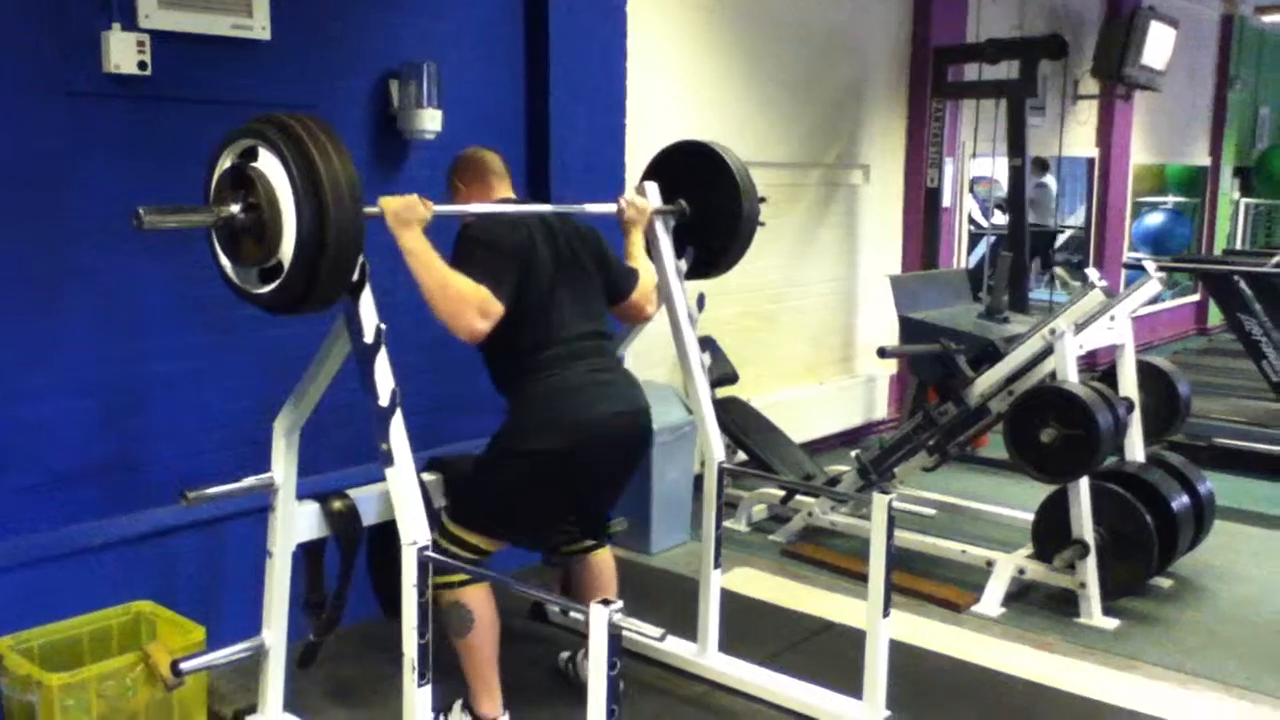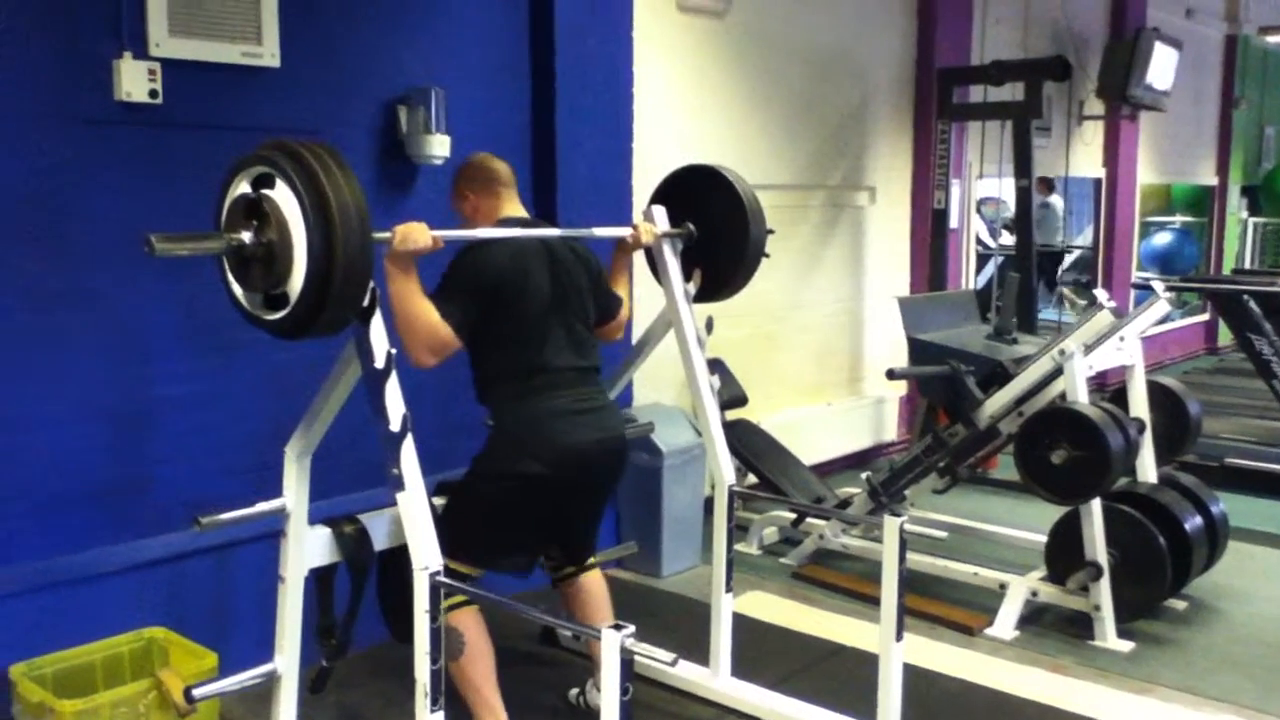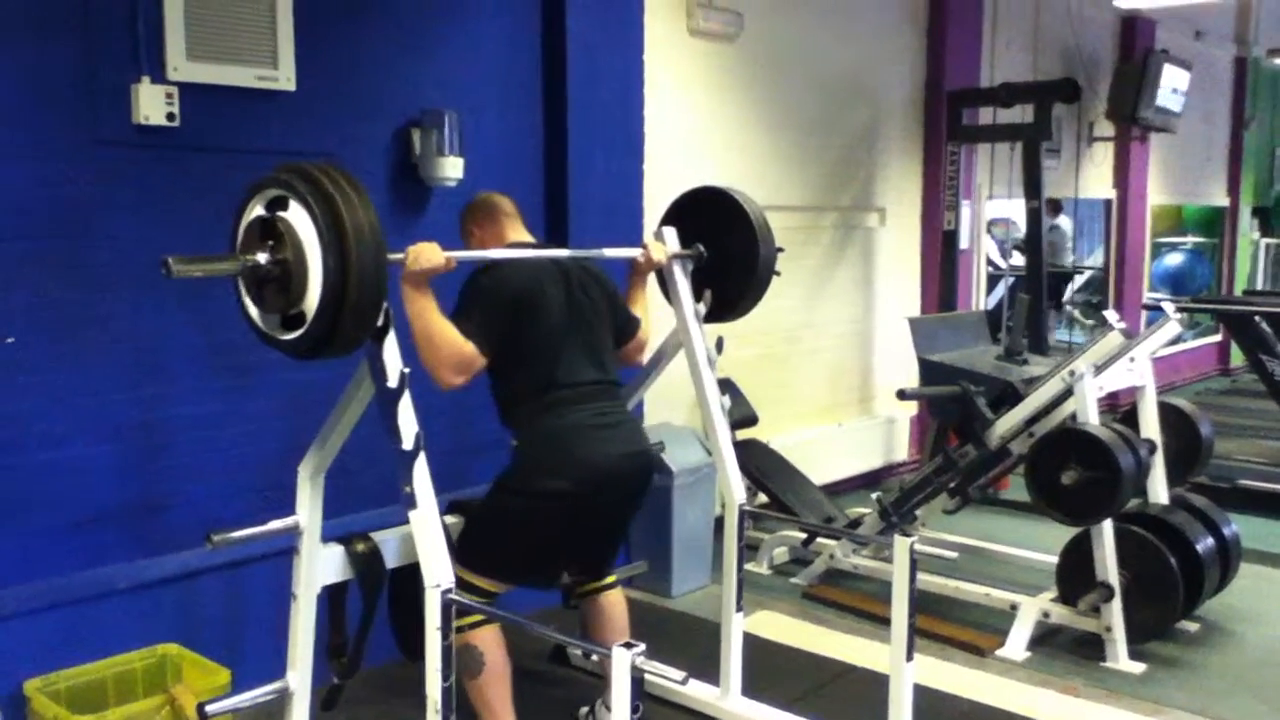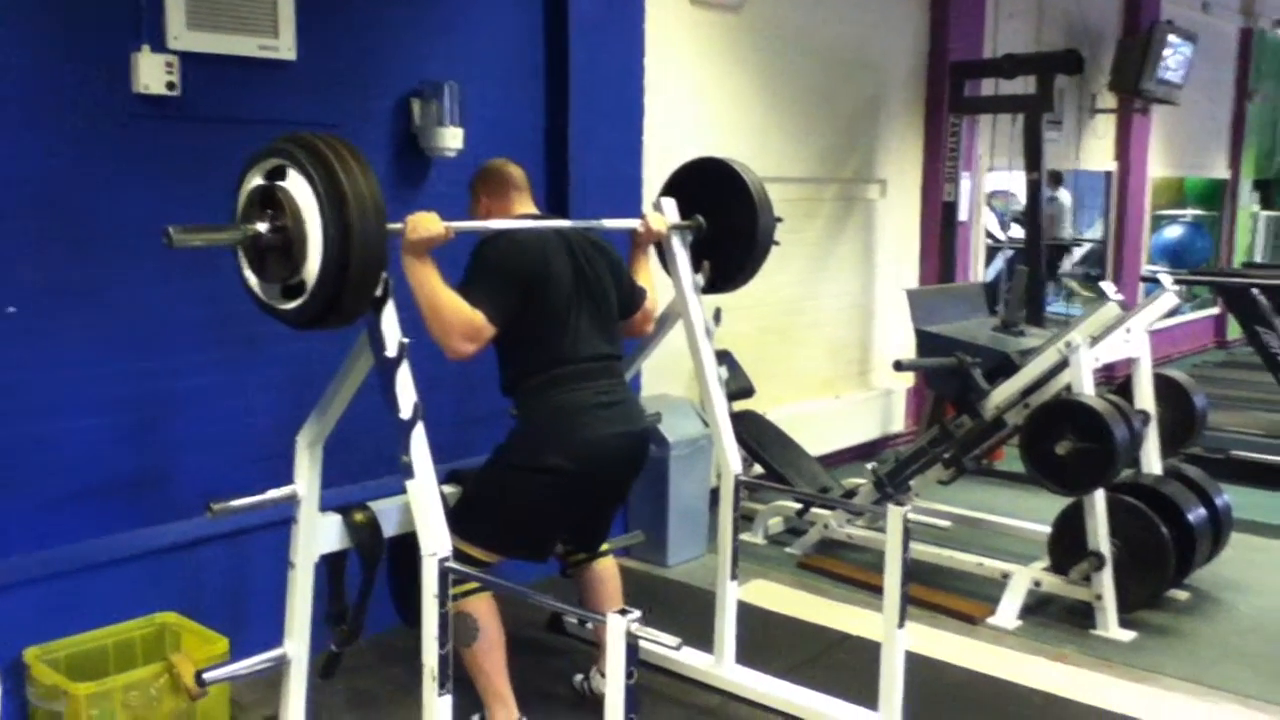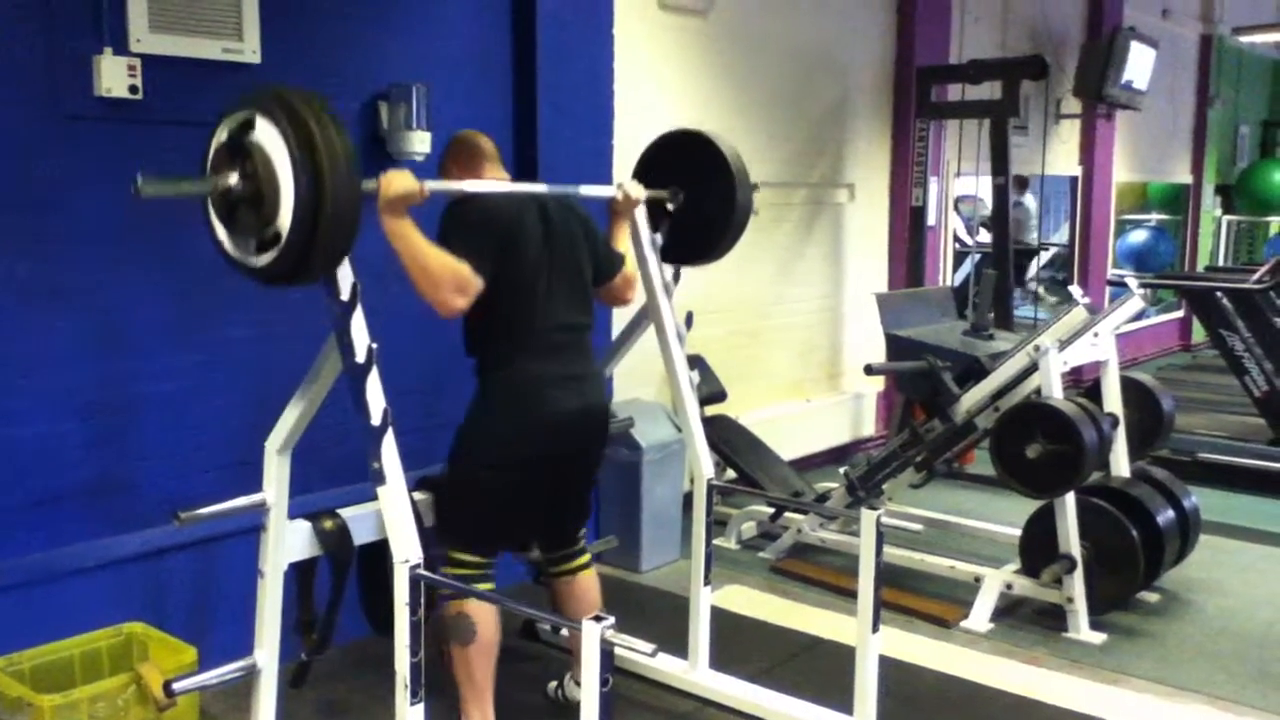
dt=1s
person 1, frame 1
left shoulder: (485, 233)
right shoulder: (575, 228)
left elbow: (474, 320)
right elbow: (643, 305)
left wrist: (411, 235)
right wrist: (635, 231)
left hip: (559, 422)
right hip: (629, 412)
left knee: (451, 555)
right knee: (582, 529)
right ankle: (599, 662)
person 1, frame 2
left shoulder: (482, 258)
right shoulder: (576, 250)
left elbow: (427, 349)
right elbow: (614, 326)
left wrist: (400, 267)
right wrist: (626, 255)
left hip: (534, 444)
right hip: (605, 434)
left knee: (443, 580)
right knee: (573, 556)
person 1, frame 3
left shoulder: (496, 279)
right shoulder: (587, 271)
left elbow: (452, 368)
right elbow: (634, 349)
left wrist: (416, 287)
right wrist: (641, 278)
left hip: (561, 461)
right hip: (631, 451)
left knee: (462, 595)
right knee: (594, 573)
person 1, frame 4
left shoulder: (504, 249)
right shoulder: (593, 244)
left elbow: (462, 338)
right elbow: (642, 320)
left wrist: (417, 257)
right wrist: (644, 248)
left hip: (561, 436)
right hip: (627, 427)
left knee: (458, 563)
right knee: (586, 542)
right ankle: (612, 673)
person 1, frame 5
left shoulder: (474, 211)
right shoulder: (567, 210)
left elbow: (451, 293)
right elbow: (622, 289)
left wrist: (396, 216)
right wrist: (622, 217)
left hip: (519, 406)
right hip: (587, 399)
left knee: (464, 563)
right knee: (566, 543)
